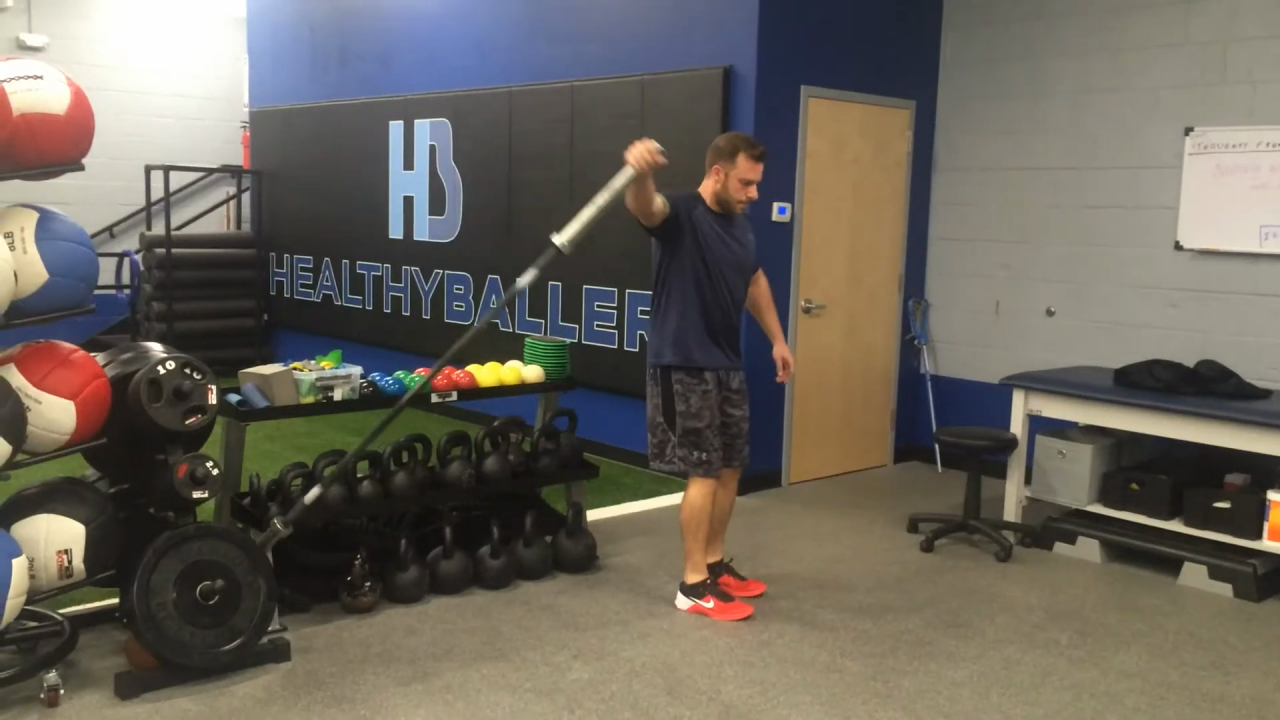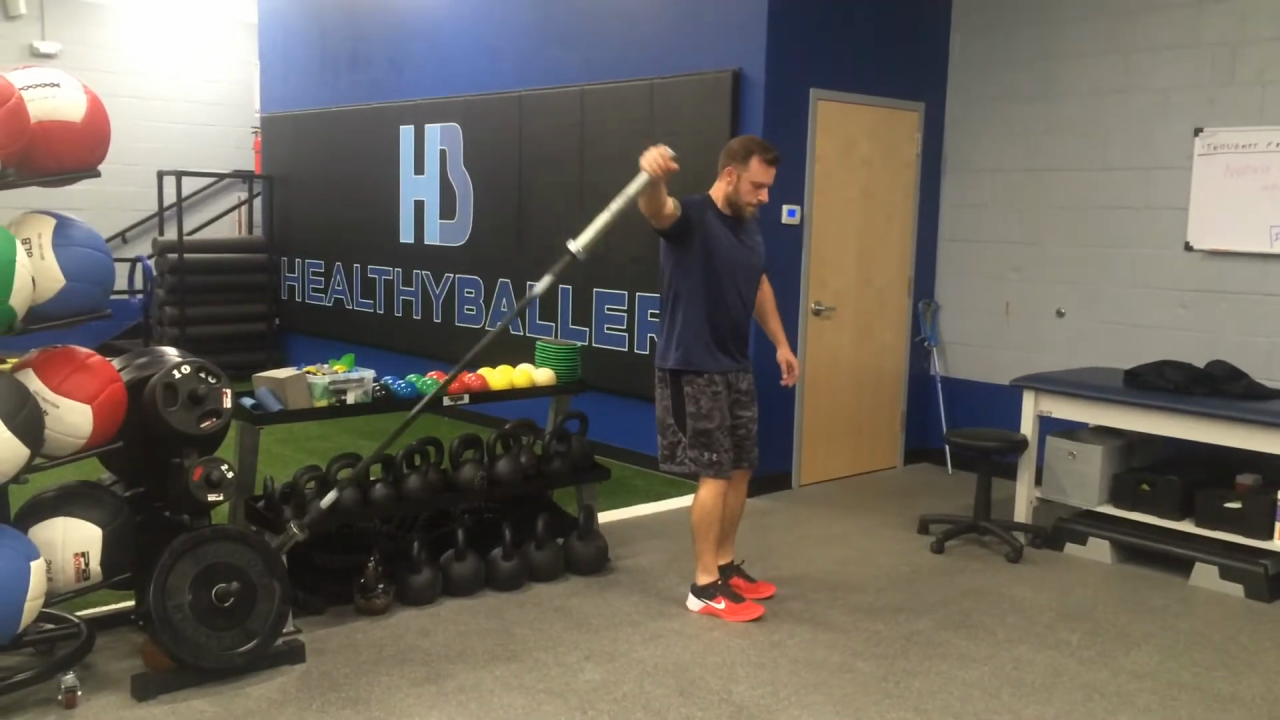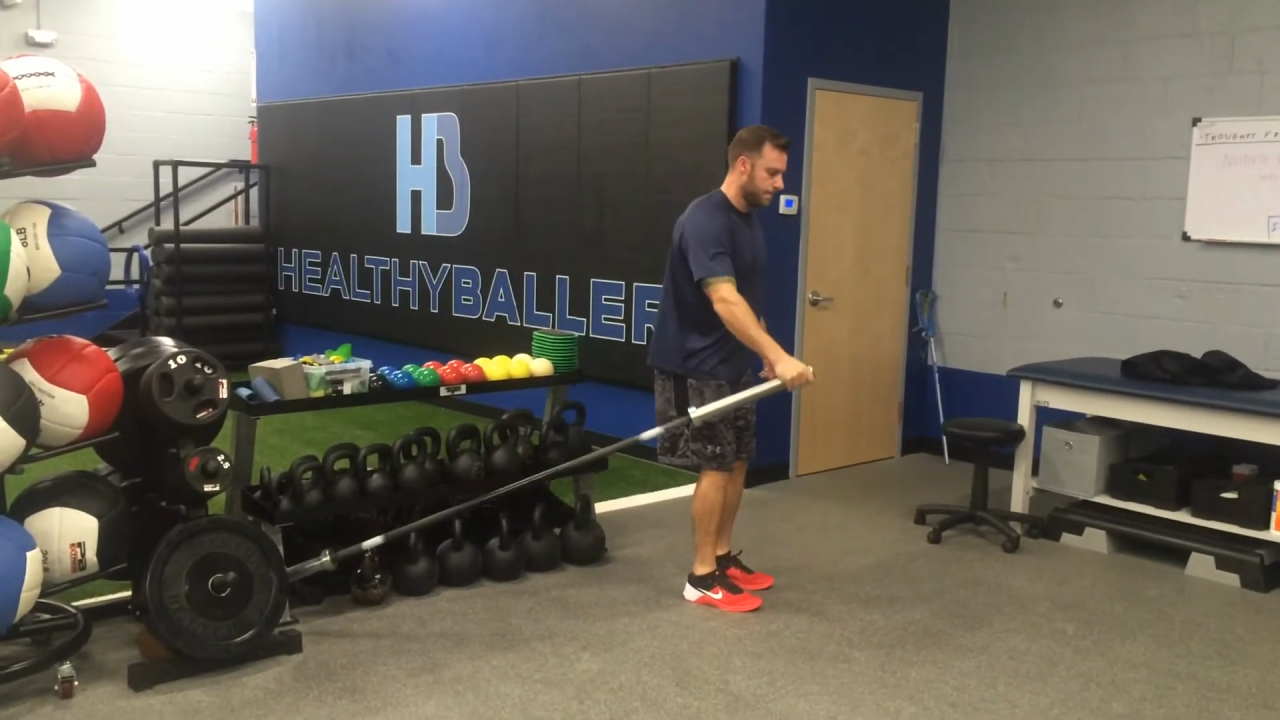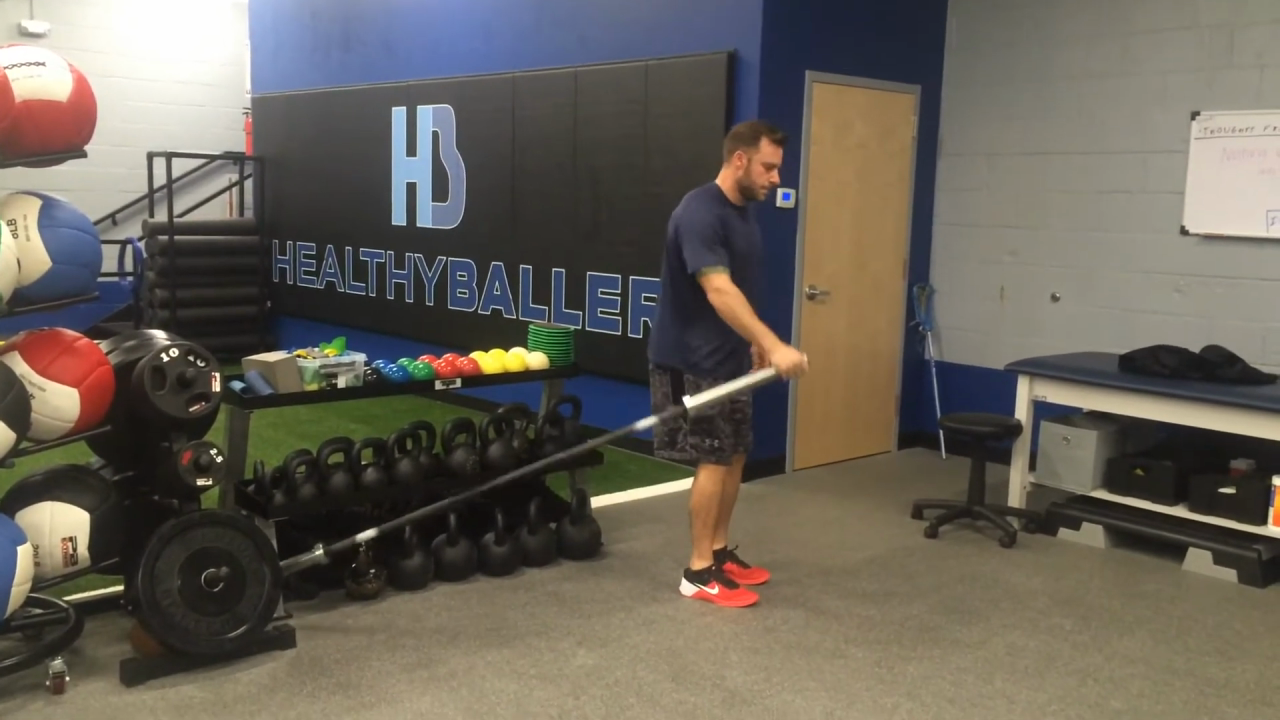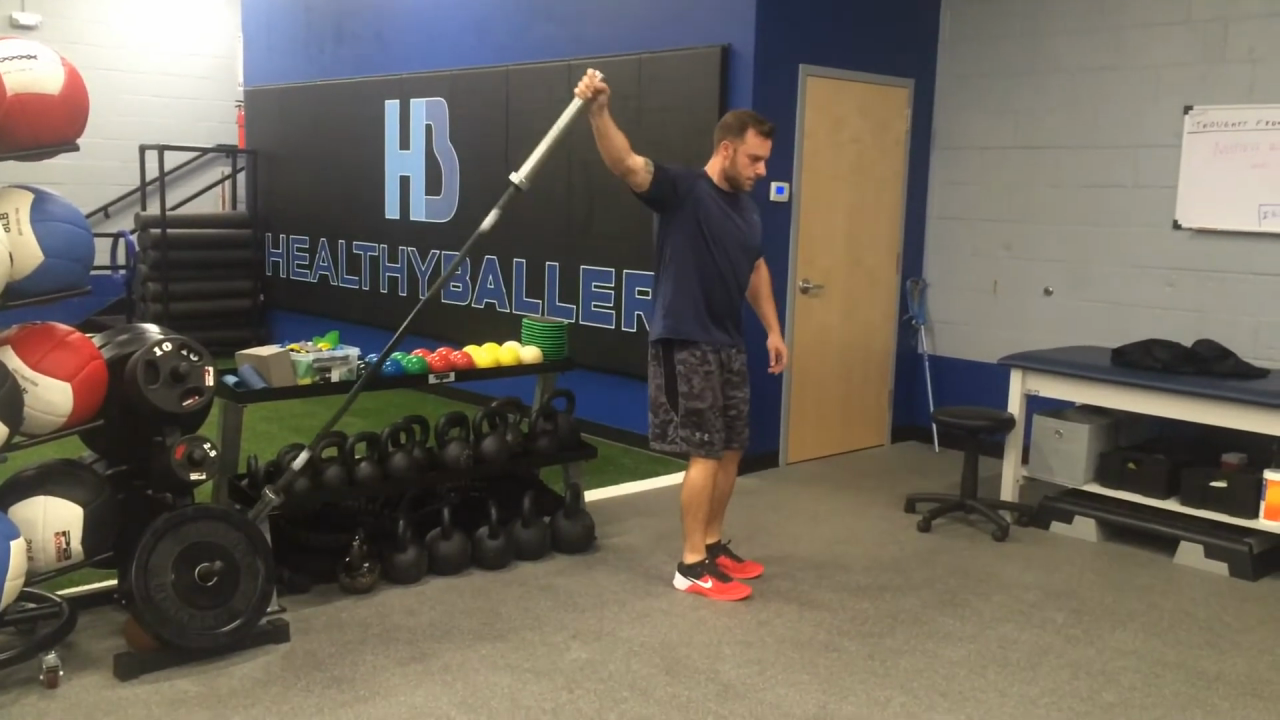
dt=1s
person 1, frame 1
left shoulder: (739, 224)
right shoulder: (682, 214)
left elbow: (754, 282)
right elbow: (645, 208)
left wrist: (777, 340)
right wrist: (639, 171)
left hip: (726, 364)
right hip: (684, 366)
left knee: (730, 468)
right knee: (704, 472)
left ankle: (714, 564)
right ankle: (693, 585)
person 1, frame 2
left shoulder: (749, 229)
right shoulder: (693, 215)
left elbow: (759, 286)
right elbow: (656, 208)
left wrist: (782, 343)
right wrist: (651, 176)
left hip: (736, 367)
right hip: (693, 368)
left knee: (739, 469)
right knee: (714, 474)
left ankle: (726, 567)
right ankle: (705, 587)
person 1, frame 3
left shoulder: (747, 218)
right shoulder: (706, 220)
right elbow: (724, 299)
left wrist: (762, 352)
right wrist: (778, 356)
left hip: (732, 364)
right hip: (697, 366)
left knee: (737, 463)
right knee: (716, 466)
left ankle: (723, 557)
right ankle: (702, 576)
person 1, frame 4
left shoulder: (743, 211)
right shoulder: (701, 211)
right elbow: (719, 290)
left wrist: (755, 344)
right wrist: (773, 346)
left hip: (726, 356)
right hip: (690, 358)
left knee: (734, 455)
right knee: (713, 459)
left ankle: (719, 551)
right ankle: (699, 571)
person 1, frame 5
left shoulder: (746, 207)
right shoulder: (682, 189)
left elbow: (755, 270)
right elbow: (624, 164)
left wrist: (773, 330)
right wrist: (598, 110)
left hip: (729, 345)
right hip: (686, 344)
left knee: (731, 449)
right knee: (705, 452)
left ankle: (713, 544)
right ankle: (691, 564)
